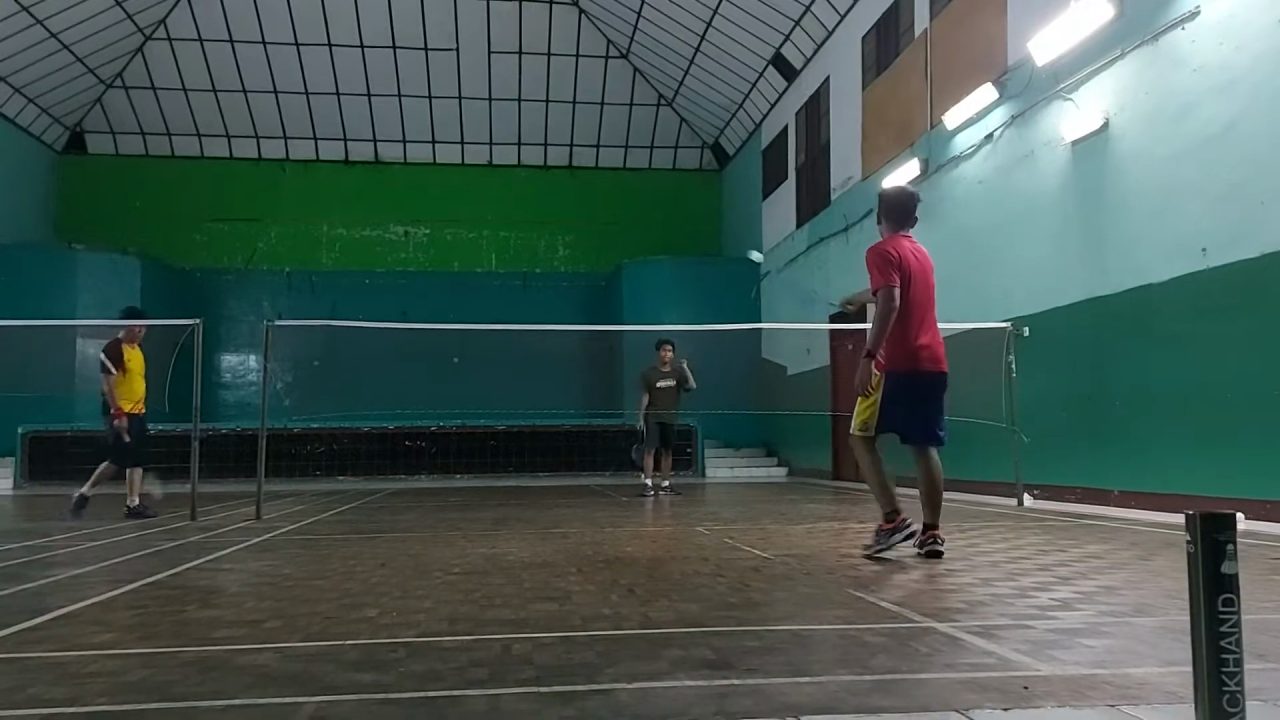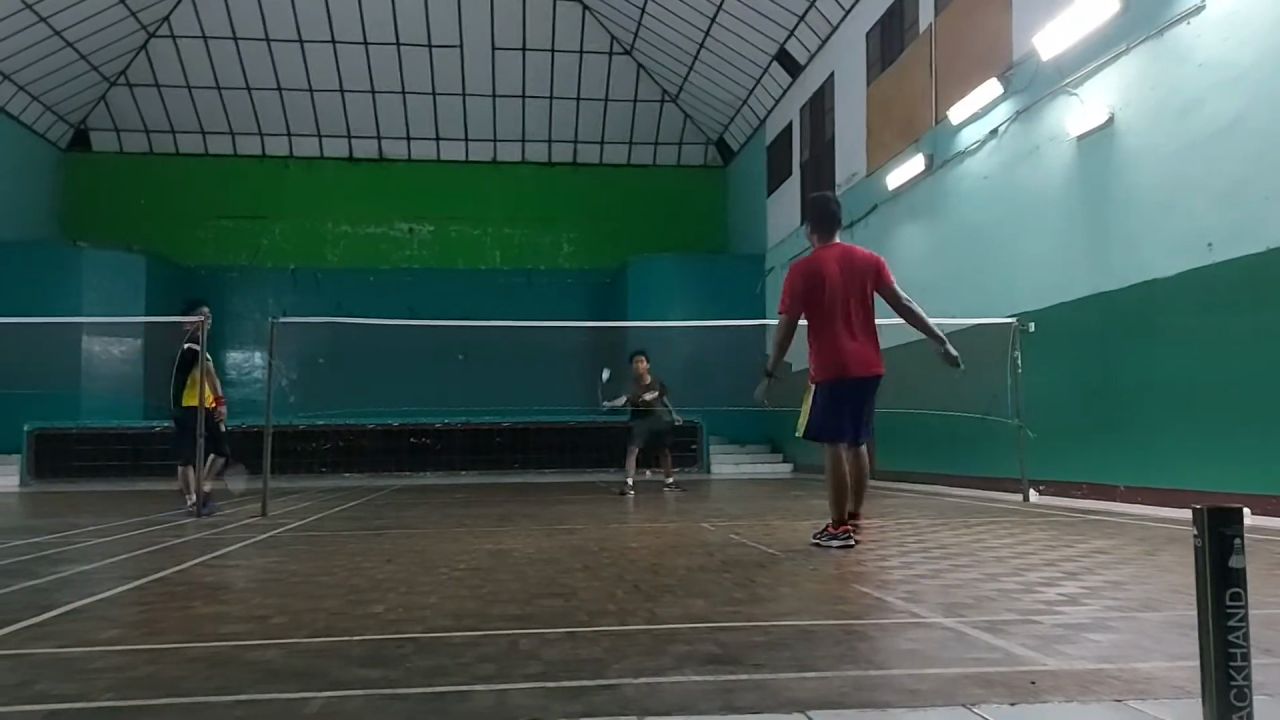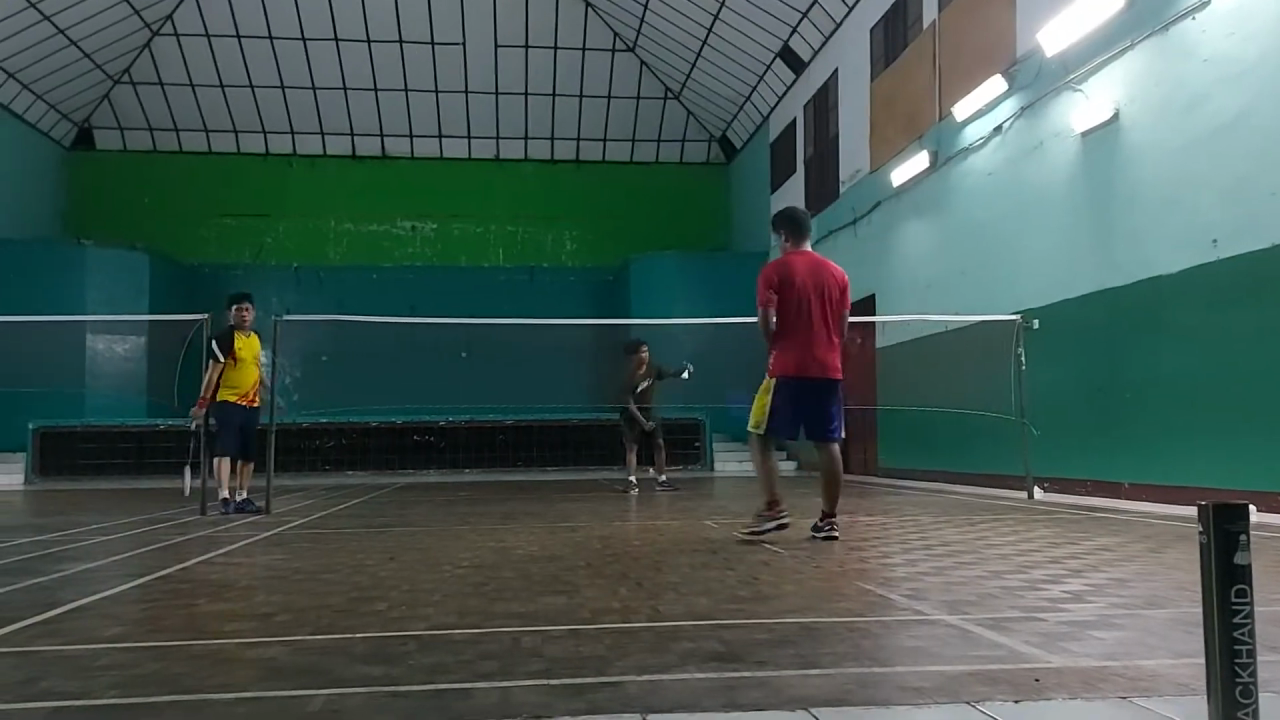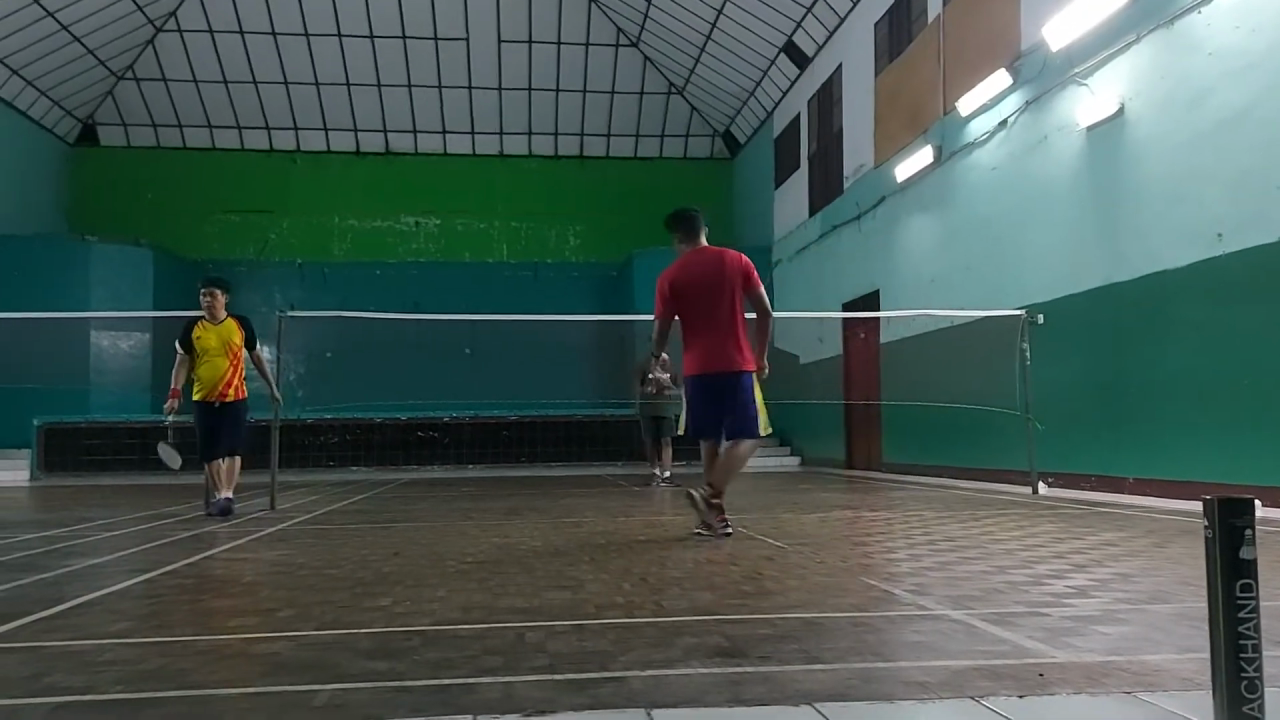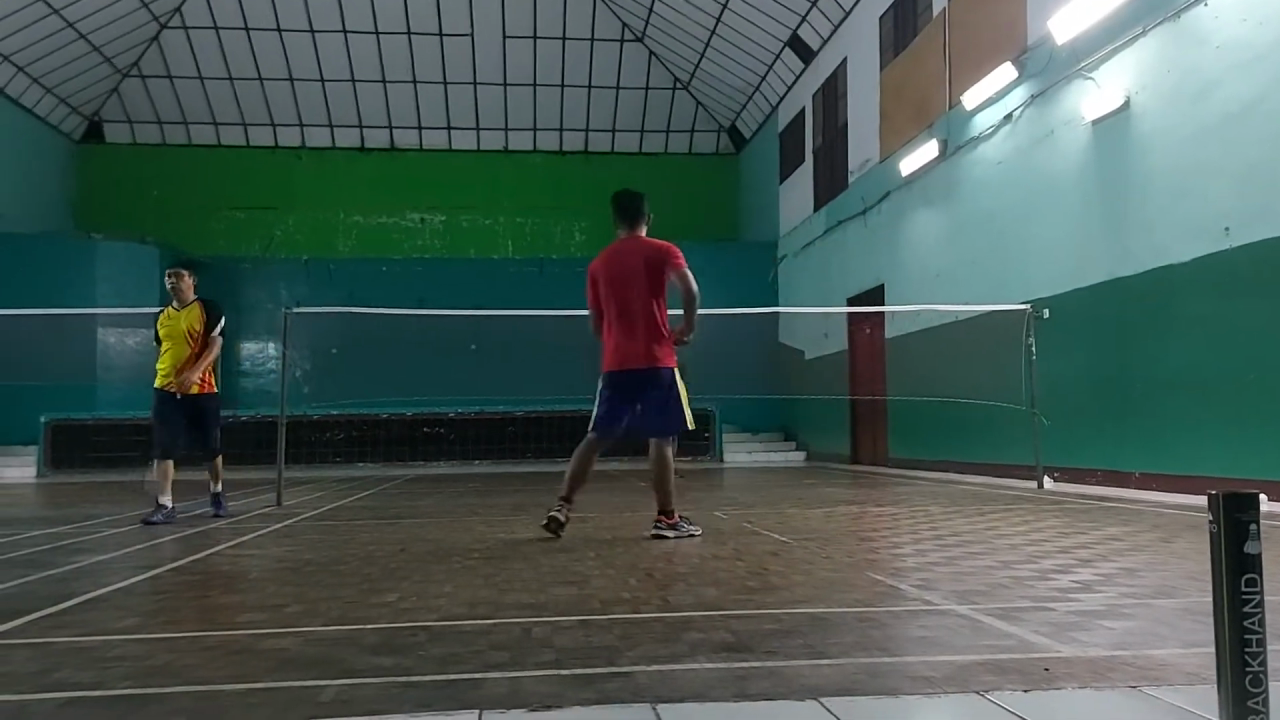
dt=0.7s
person 1, frame 1
left shoulder: (881, 251)
right shoulder: (921, 253)
left elbow: (890, 304)
left wrist: (868, 355)
right wrist: (859, 299)
left hip: (898, 364)
right hip: (933, 363)
left knee: (863, 438)
right knee: (925, 447)
left ankle: (894, 520)
right ankle: (932, 532)
person 1, frame 2
left shoulder: (801, 270)
right shoulder: (868, 260)
left elbow: (786, 328)
right elbow: (904, 306)
left wrist: (769, 373)
right wrist: (941, 342)
left hip: (830, 370)
right hip: (869, 367)
left knee: (835, 445)
right knee: (858, 441)
left ankle: (840, 527)
right ankle: (855, 516)
person 1, frame 3
left shoulder: (774, 271)
right shoulder: (837, 273)
left elbow: (766, 323)
right elbow: (840, 328)
left hip: (789, 371)
right hip: (828, 370)
left knee: (762, 439)
right knee: (828, 445)
left ankle: (774, 509)
right ankle: (829, 519)
person 1, frame 4
left shoulder: (670, 276)
right shoulder: (737, 261)
left elbow: (661, 332)
right elbow: (765, 312)
left wrist: (656, 356)
right wrist: (761, 354)
left hip: (697, 370)
right hip: (738, 366)
left knee: (710, 442)
right knee: (745, 438)
left ankle: (715, 516)
right ankle: (709, 493)
person 1, frame 5
left shoulder: (599, 263)
right shoulder: (663, 251)
right elbow: (690, 291)
right wrist: (687, 329)
left hip: (615, 363)
right hip: (655, 361)
left knee: (596, 438)
right knee: (662, 439)
left ankle: (561, 507)
right ankle: (667, 517)
person 2, frame 1
left shoulder: (137, 349)
right shoulder: (112, 350)
right elbow: (109, 385)
right wrist: (119, 414)
left hip: (137, 413)
right hip: (120, 414)
left knee: (137, 459)
right knee: (118, 459)
left ankle: (133, 504)
right ankle: (84, 494)
person 2, frame 2
left shoulder: (196, 340)
right shoulder: (194, 341)
right elbow: (209, 372)
right wrist: (221, 401)
left hip: (204, 406)
right hip: (189, 407)
left knee: (221, 450)
right knee: (188, 456)
left ankle: (203, 489)
right ankle: (192, 501)
person 2, frame 3
left shoulder: (256, 339)
right shoulder: (225, 338)
right elbow: (213, 372)
right wrist: (202, 403)
left hip: (251, 405)
right hip: (227, 403)
left knee: (248, 455)
right knee: (224, 450)
left ankle: (241, 499)
right ankle: (224, 498)
person 2, frame 4
left shoulder: (242, 324)
right shoulder: (191, 329)
left elbow: (257, 357)
right elbow: (182, 364)
left wrist: (272, 387)
right wrist: (174, 395)
left hip: (234, 398)
right hip: (203, 400)
left knee: (233, 449)
right knee: (210, 454)
left ankle: (226, 498)
right ankle: (220, 497)
person 2, frame 5
left shoulder: (209, 310)
right shoulder: (162, 316)
left elbow: (214, 346)
left wrist: (194, 373)
left hip: (201, 391)
right hip: (165, 391)
left knee: (210, 448)
right knee: (163, 449)
left ankle: (217, 490)
right ankle: (165, 505)
